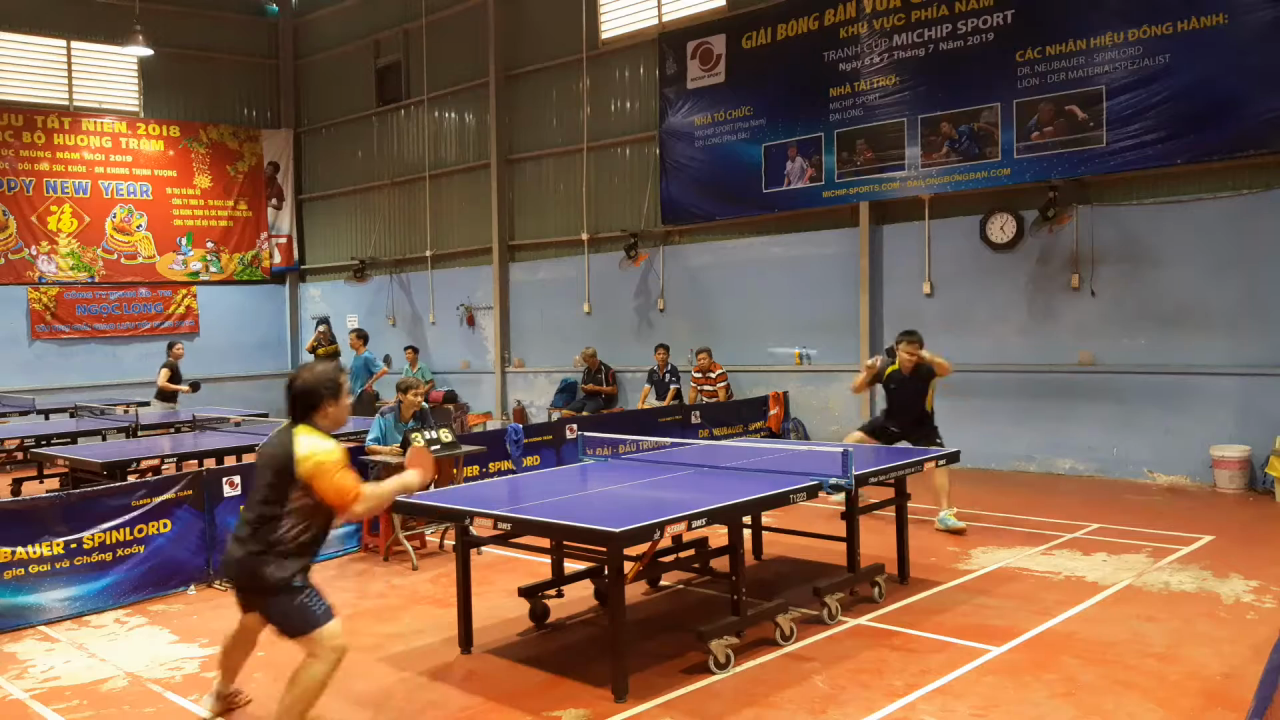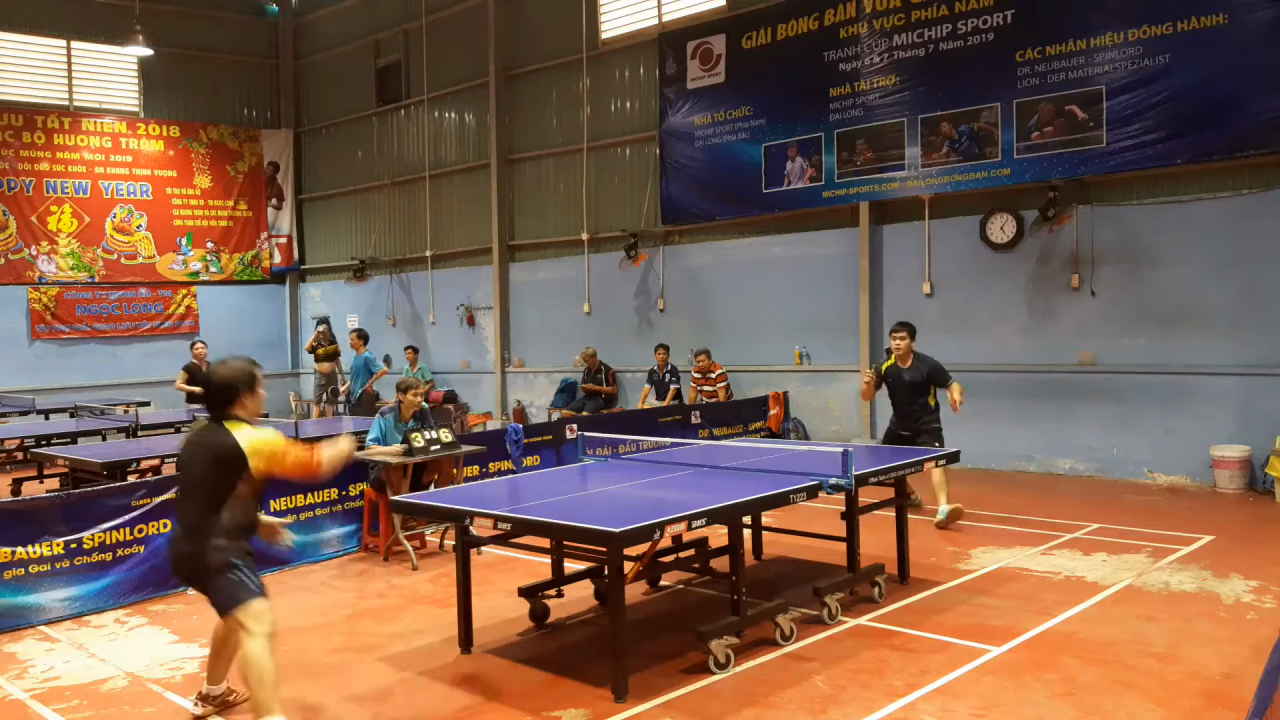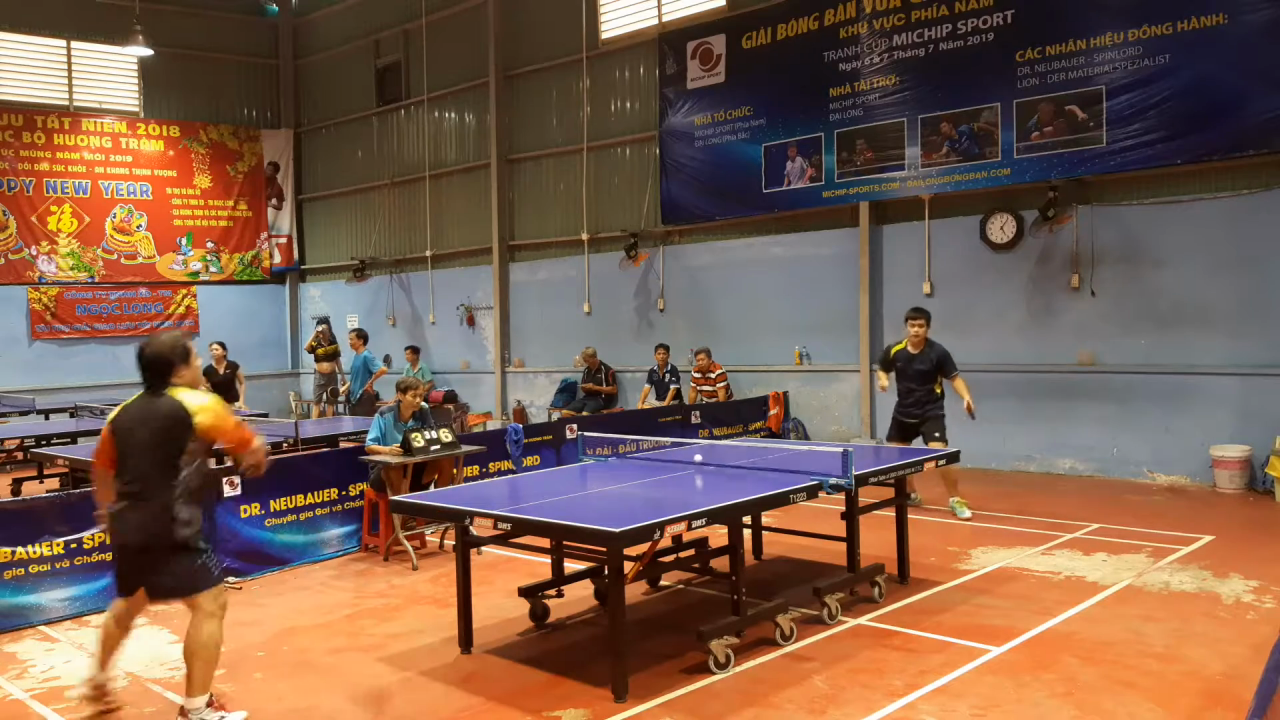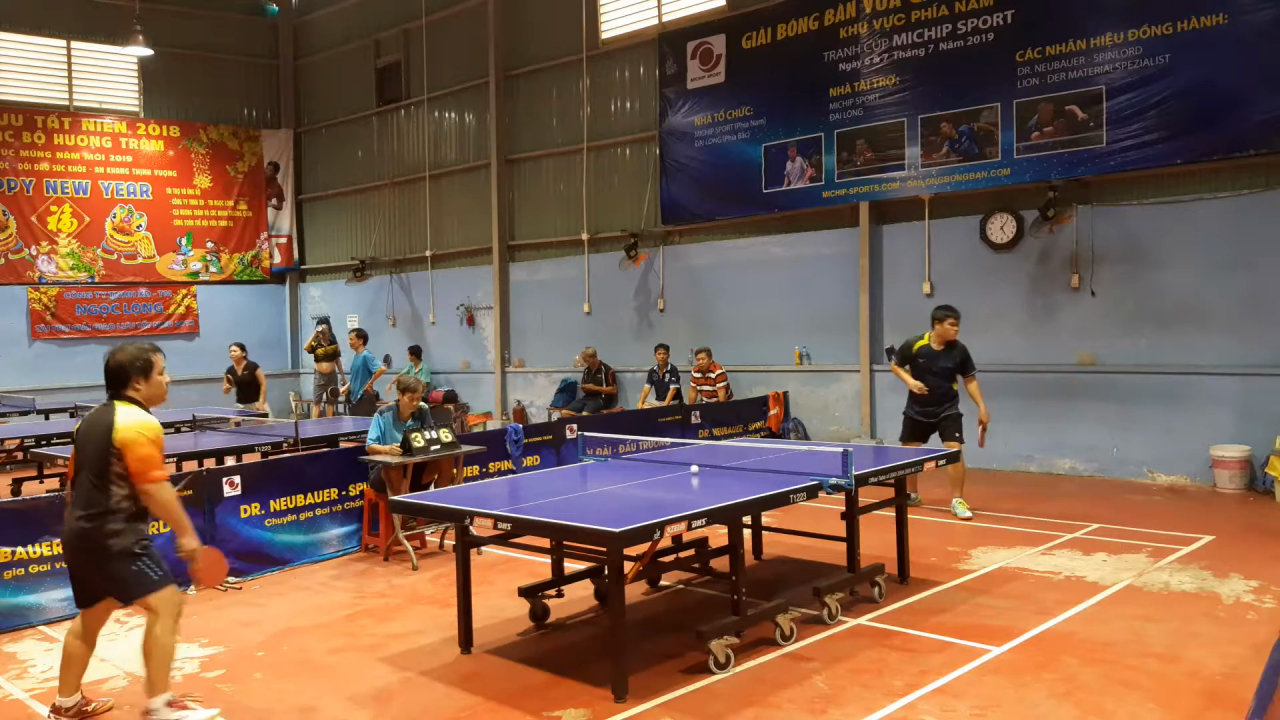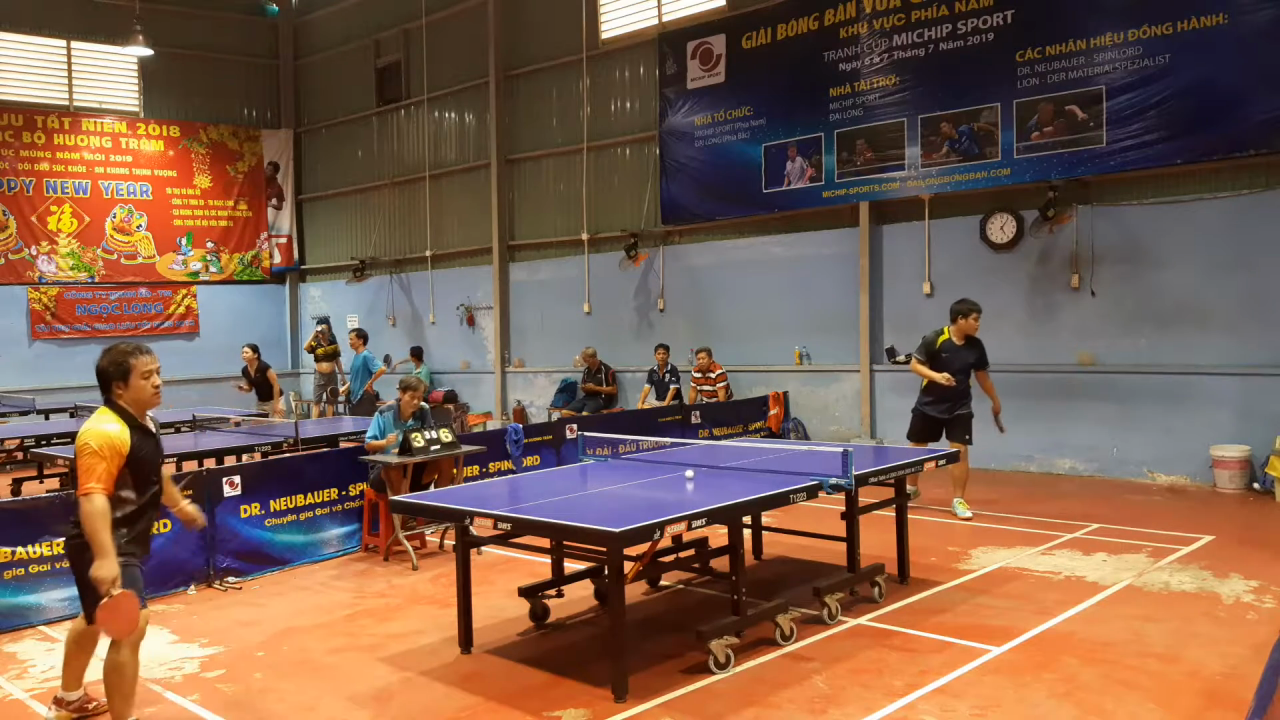
dt=0.3s
person 1, frame 1
left shoulder: (281, 439)
right shoulder: (320, 450)
right elbow: (357, 505)
right wrist: (406, 481)
left hip: (243, 558)
right hip: (271, 567)
left knee: (252, 623)
right knee: (328, 647)
person 1, frame 2
left shoulder: (198, 438)
right shoulder: (254, 441)
right elbow: (318, 464)
left wrist: (257, 521)
right wrist: (345, 446)
left hip: (188, 551)
right hip: (216, 554)
left knee: (238, 612)
right knee: (256, 627)
person 1, frame 3
left shoulder: (123, 413)
right shoulder: (199, 405)
left elbow: (102, 467)
right elbow: (253, 450)
left wrist: (106, 505)
right wrist: (256, 456)
left hip: (130, 526)
right hip: (172, 529)
left knee: (128, 602)
right knee: (210, 607)
left ankle: (98, 683)
person 1, frame 4
left shoulder: (95, 419)
right shoulder: (138, 423)
right elbow: (153, 486)
left wrist: (72, 524)
right wrist: (186, 533)
left hip: (80, 533)
right hip: (112, 536)
left knee: (91, 615)
right knee: (166, 605)
person 1, frame 5
left shoulder: (139, 421)
right shoulder: (106, 430)
left elbow: (151, 474)
right elbow: (92, 497)
left wrist: (179, 504)
right wrist: (106, 557)
left hip: (123, 544)
right hip: (106, 549)
left knee: (92, 621)
right knee: (132, 627)
person 2, frame 1
left shoulder: (926, 367)
right shoulder: (885, 369)
left elbow: (946, 370)
right elbow: (856, 389)
left wrist: (932, 360)
right wrist: (867, 372)
left hip: (921, 426)
right hip: (890, 423)
right knee: (853, 441)
left ankle: (945, 514)
person 2, frame 2
left shoulder: (928, 364)
right shoulder: (885, 367)
left elbow: (953, 385)
right elbow: (867, 397)
left wrist: (956, 395)
right wrist: (867, 383)
left hip: (927, 424)
right hip: (899, 425)
left ankle: (943, 508)
right ankle: (911, 495)
person 2, frame 3
left shoulder: (938, 352)
right shoulder: (894, 351)
left elbow: (954, 378)
right elbow: (882, 370)
left wrist: (966, 397)
right wrist: (882, 380)
left hip: (931, 411)
right hip: (903, 412)
left ankle: (955, 500)
right ankle: (911, 494)
person 2, frame 4
left shoulder: (959, 350)
right shoulder: (914, 345)
left elbow: (970, 380)
right elbow: (896, 365)
left wrist: (982, 407)
right wrist: (910, 381)
left hip: (947, 410)
right hip: (917, 410)
left knee: (955, 451)
left ankle: (958, 500)
right ankle: (912, 494)
person 2, frame 5
left shoulder: (976, 345)
right shoulder: (934, 340)
left elbow: (982, 375)
right elbow: (914, 364)
left wrist: (995, 401)
right wrist: (936, 376)
left hip: (959, 408)
right hip: (929, 406)
left knee: (960, 452)
right knee: (916, 449)
left ankle: (958, 500)
right ankle: (911, 488)
